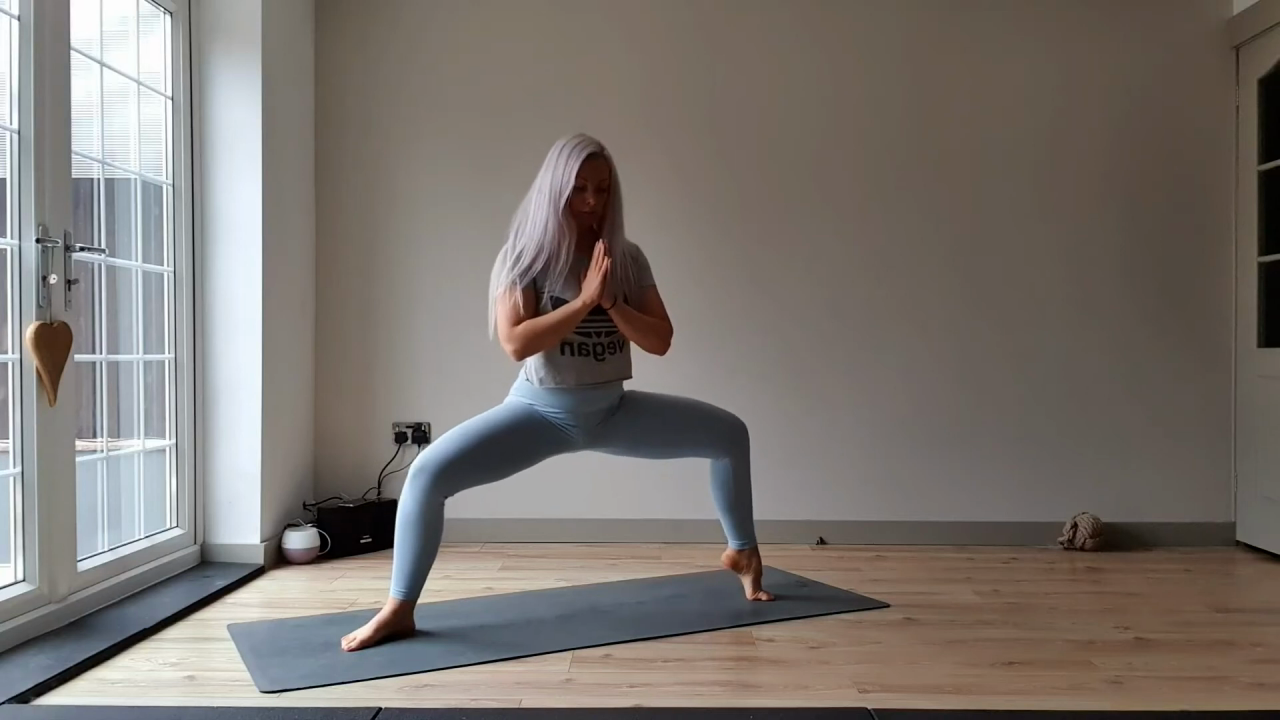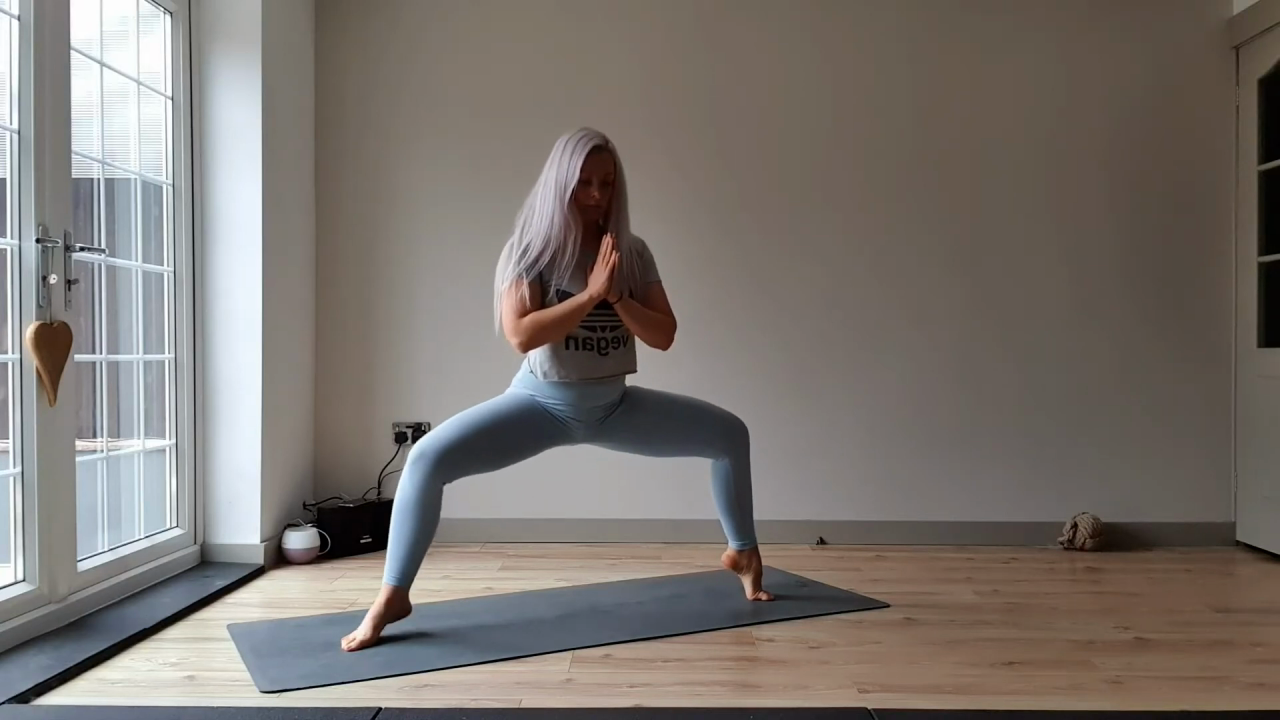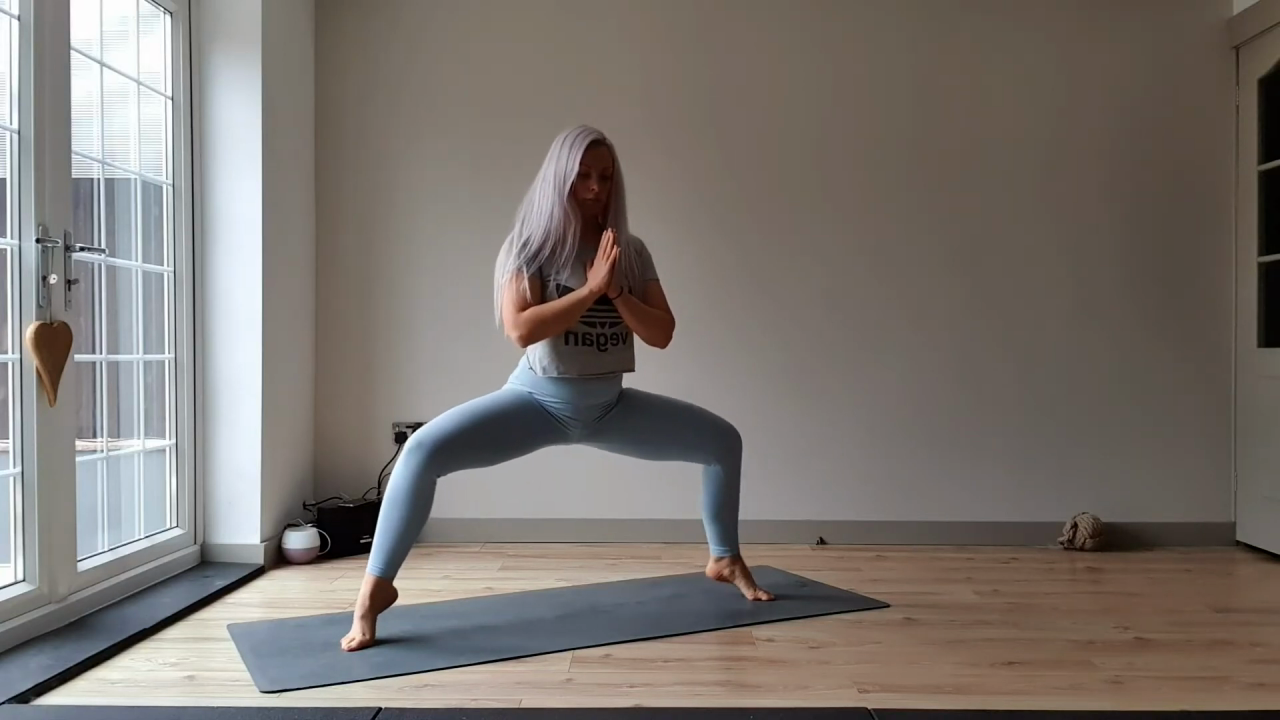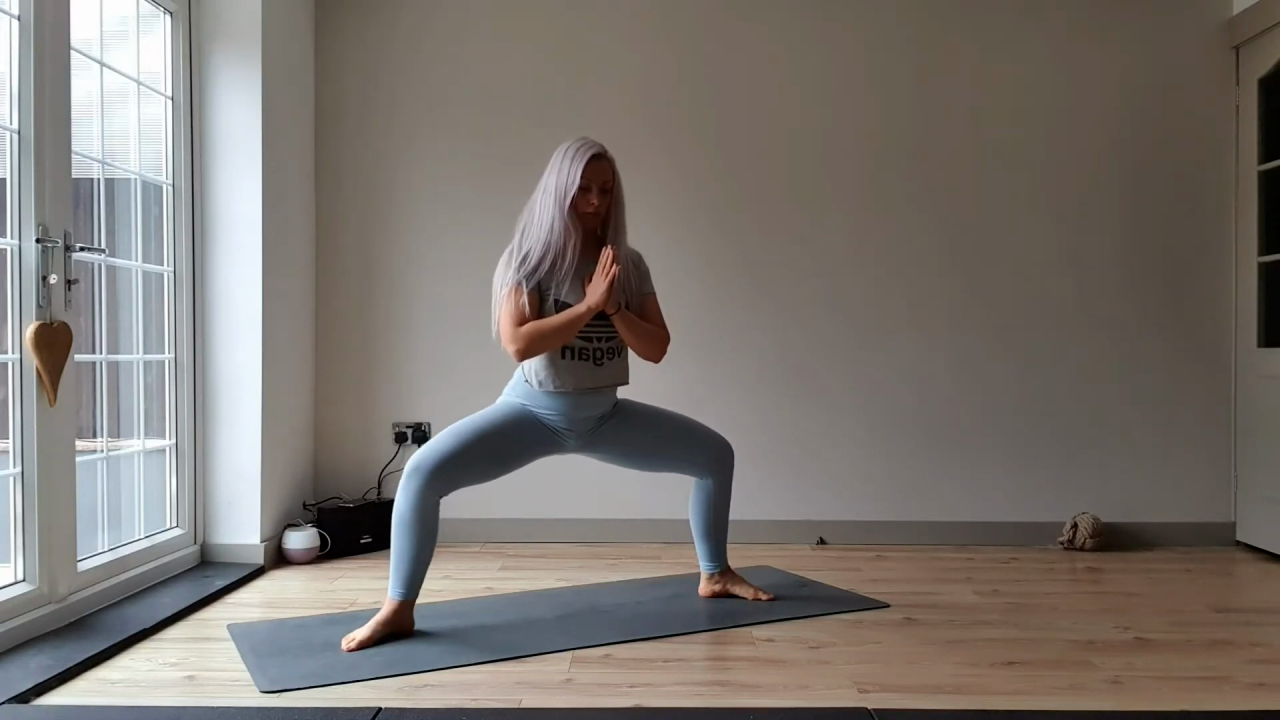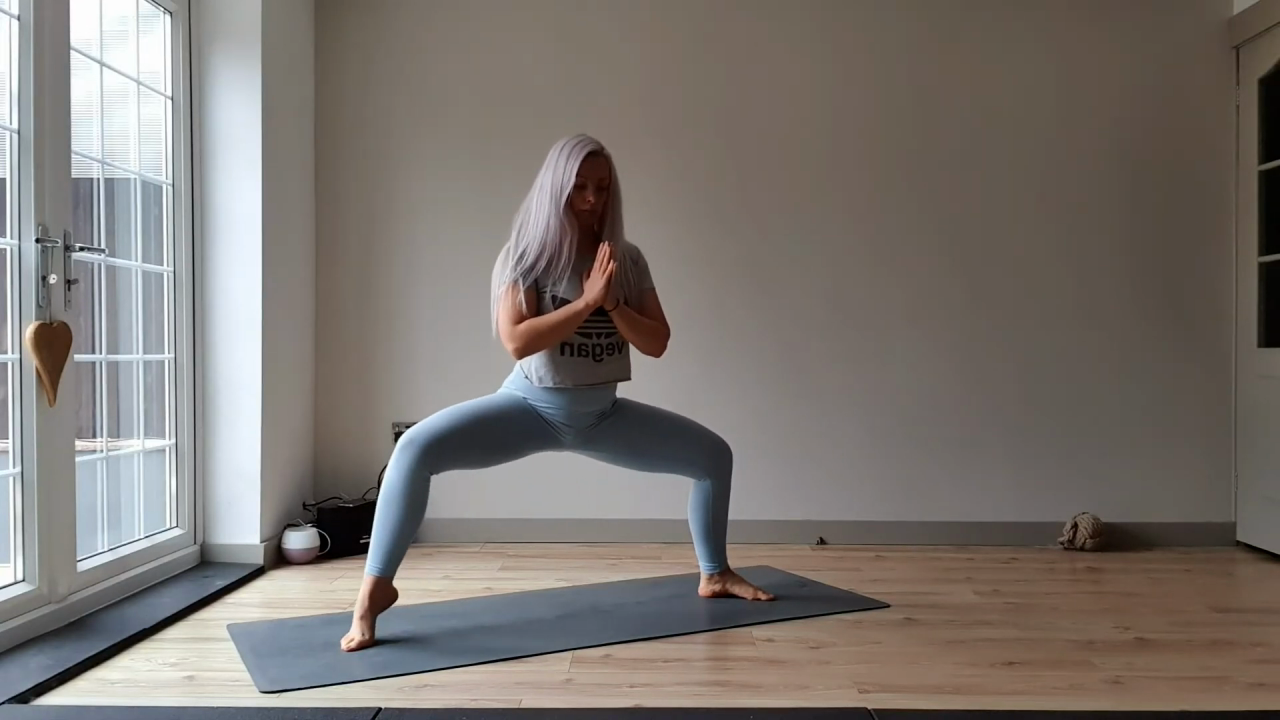
dt=1s
person 1, frame 1
left shoulder: (627, 258)
right shoulder: (526, 255)
left elbow: (660, 340)
right elbow: (515, 342)
left wrist: (611, 303)
right wrist: (584, 300)
left hip: (611, 409)
right hip: (540, 410)
left knee: (730, 433)
right knee: (428, 471)
left ankle: (742, 552)
right ankle: (398, 610)
person 1, frame 2
left shoulder: (633, 252)
right shoulder: (531, 249)
left elbow: (664, 336)
right elbow: (520, 335)
left wrist: (617, 298)
right wrist: (590, 294)
left hip: (612, 404)
right hip: (541, 402)
left knee: (730, 433)
right knee: (429, 457)
left ankle: (743, 553)
right ankle: (393, 595)
person 1, frame 3
left shoulder: (630, 251)
right shoulder: (530, 244)
left elbow: (662, 333)
right elbow: (520, 329)
left wrist: (615, 292)
right wrist: (590, 289)
left hip: (608, 404)
right hip: (538, 399)
left knee: (723, 440)
right knee: (423, 451)
left ankle: (726, 558)
right ankle: (377, 587)
person 1, frame 4
left shoulder: (628, 264)
right shoulder: (528, 257)
left elbow: (657, 349)
right elbow: (517, 343)
left wrist: (613, 308)
right wrist: (588, 305)
left hip: (602, 414)
right hip: (533, 410)
left knee: (716, 454)
right knee: (425, 470)
left ankle: (715, 574)
right ankle: (398, 607)
person 1, frame 5
left shoulder: (626, 258)
right shoulder: (526, 254)
left elbow: (657, 343)
right elbow: (516, 340)
left wrist: (611, 304)
right wrist: (586, 301)
left hip: (602, 412)
right hip: (531, 405)
left knee: (714, 454)
right knee: (417, 447)
left ankle: (714, 574)
right ankle: (376, 587)
